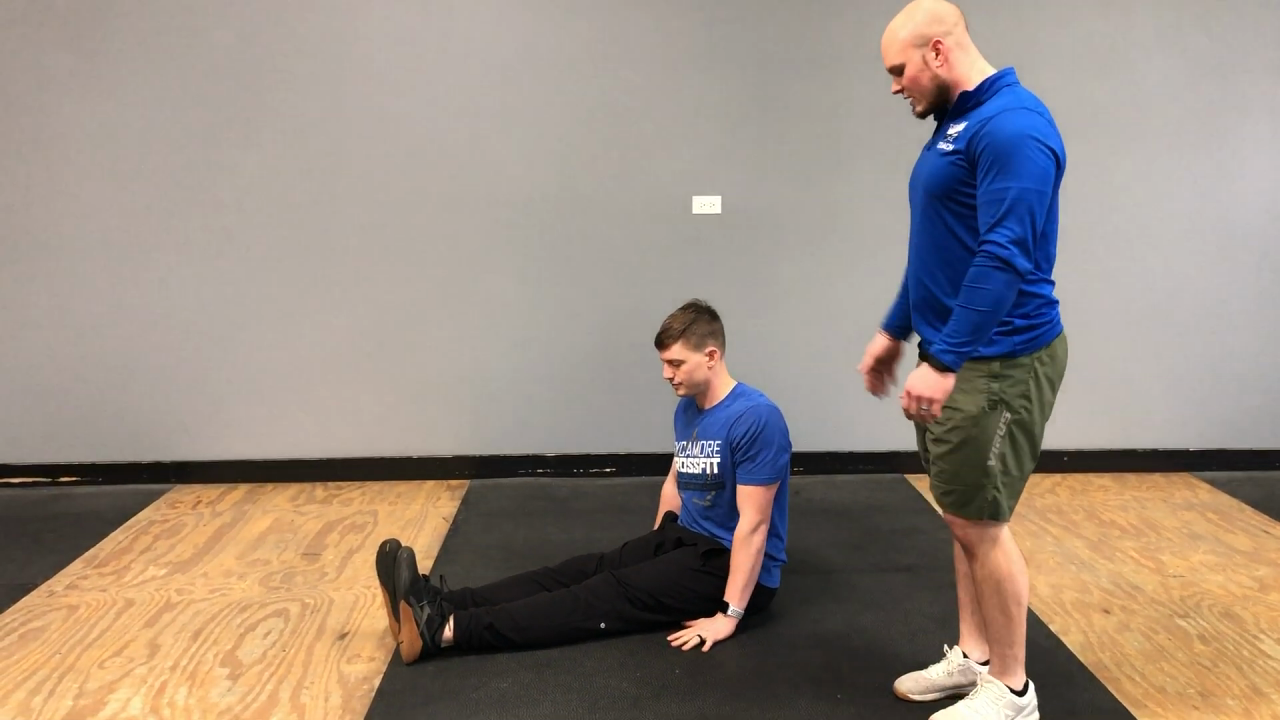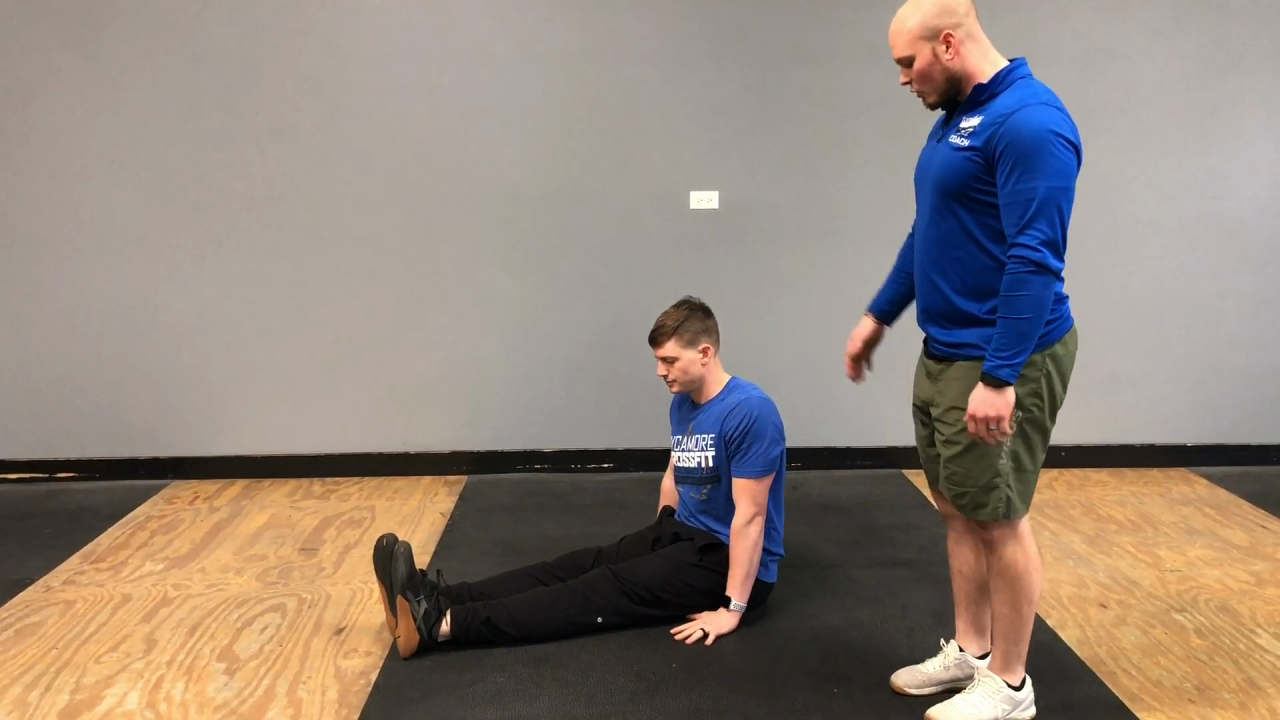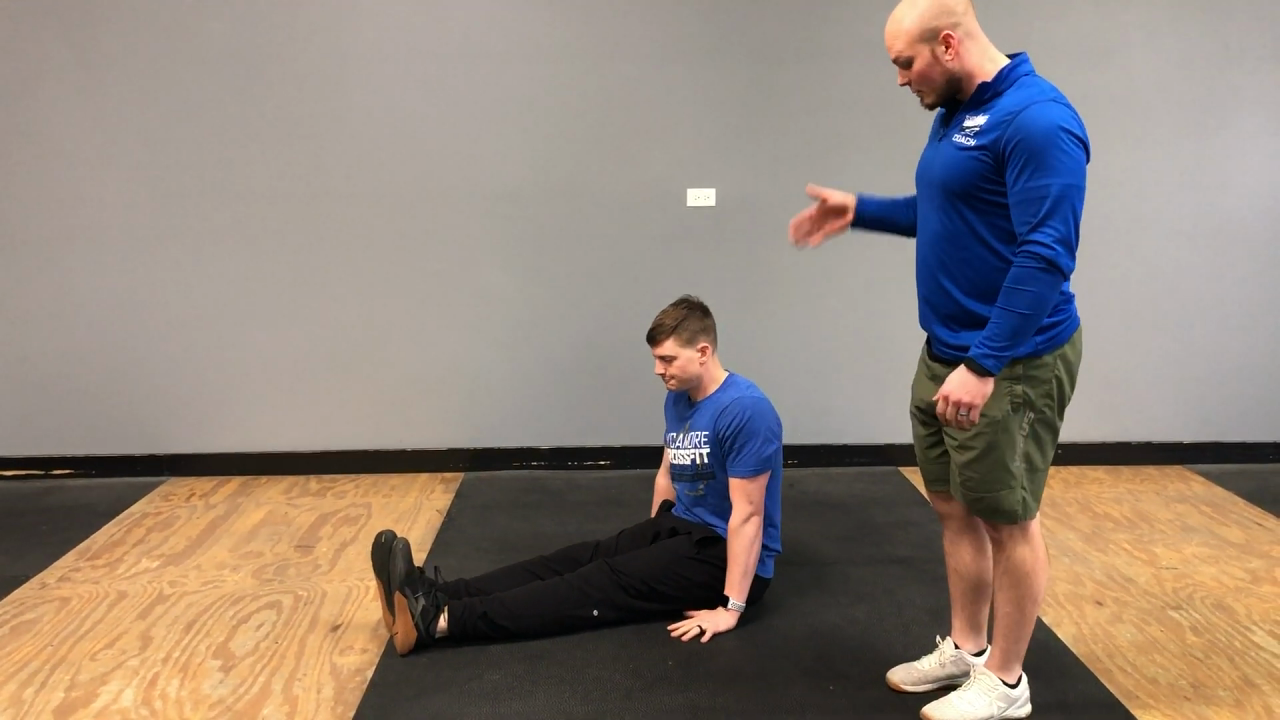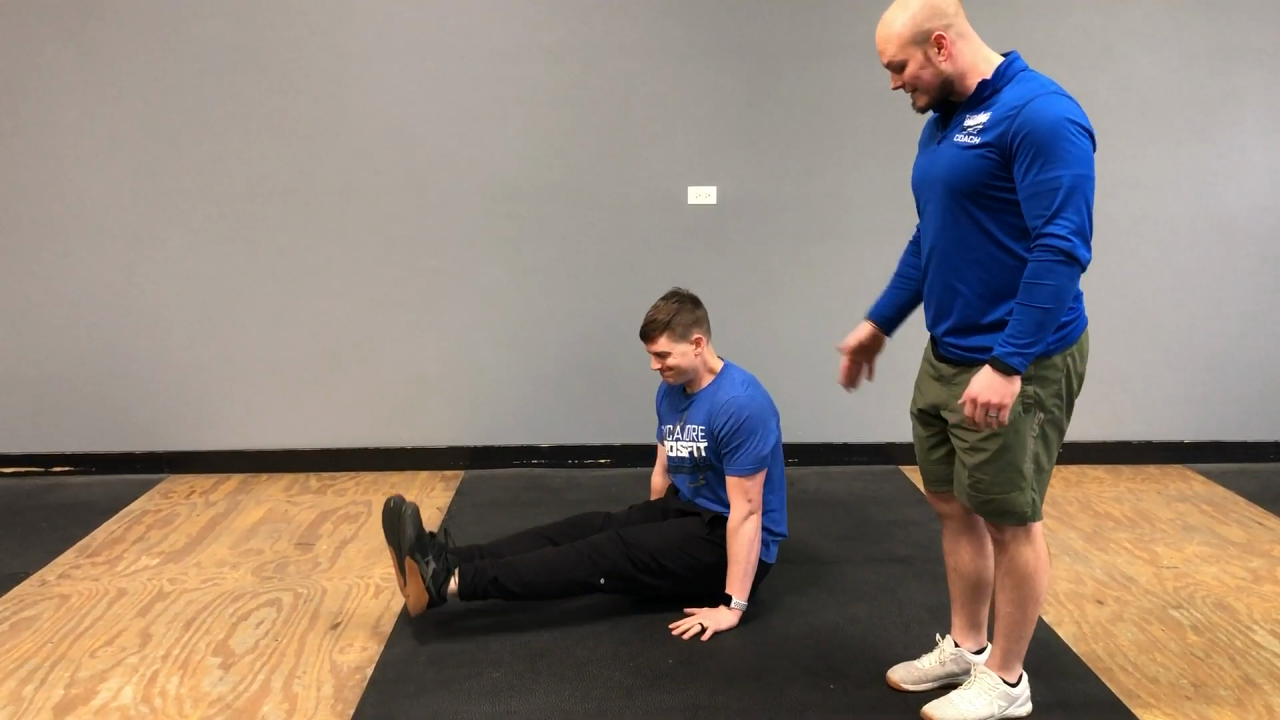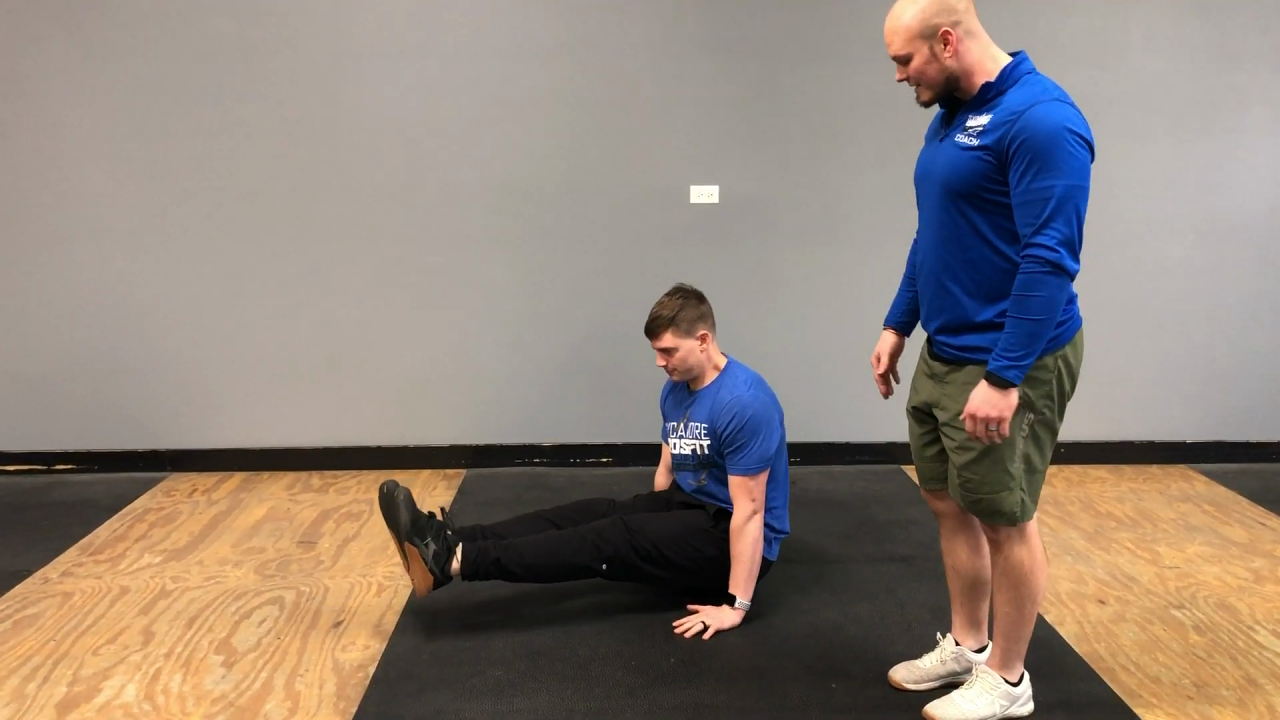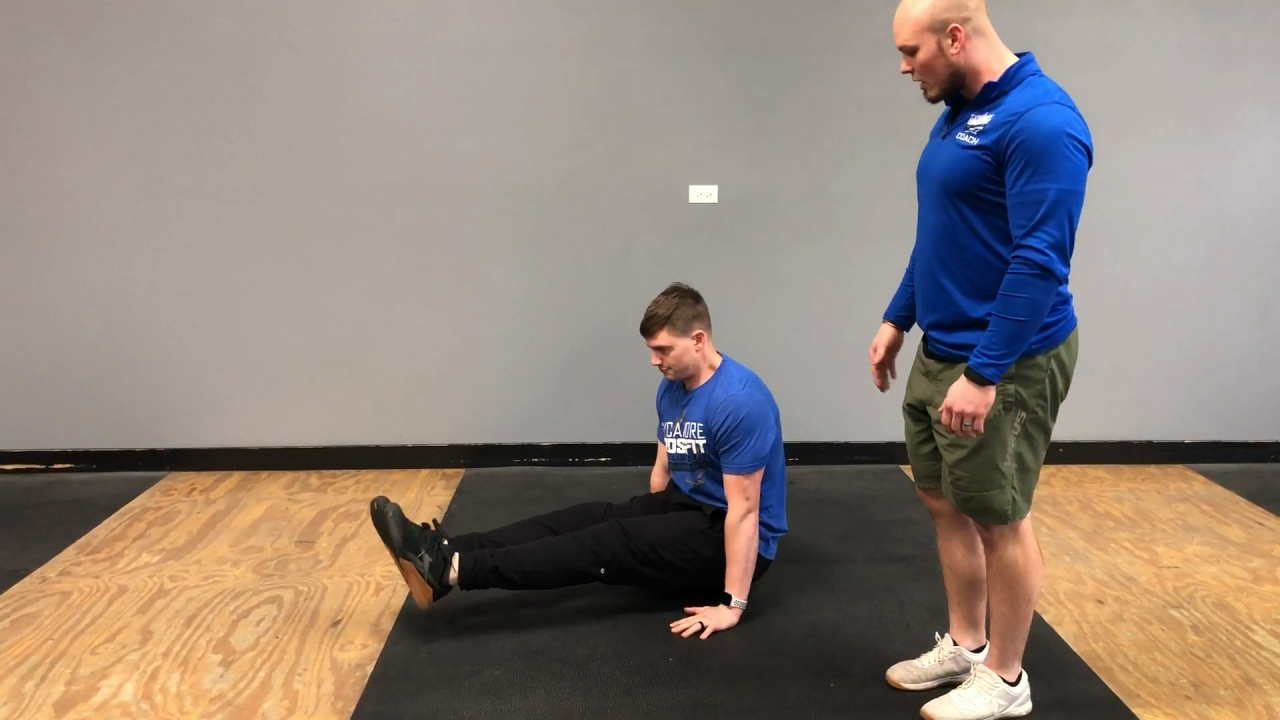
dt=0.4s
person 1, frame 1
left shoulder: (1012, 127)
right shoulder: (954, 125)
left elbow: (1004, 258)
left wrist: (945, 360)
right wrist: (892, 329)
left hip: (997, 363)
right hip: (948, 358)
left knee: (980, 522)
right knee: (961, 513)
right ankle: (973, 655)
person 1, frame 2
left shoulder: (1029, 122)
right shoulder: (954, 117)
left elbow: (1034, 260)
left wrist: (998, 376)
right wrist: (879, 314)
left hip: (1001, 364)
right hip: (943, 354)
left knee: (997, 519)
right knee: (957, 508)
right ankle: (968, 650)
person 1, frame 3
left shoulder: (1038, 120)
right shoulder: (955, 115)
left elbow: (1045, 257)
left wrist: (985, 364)
right wrist: (859, 210)
left hip: (1010, 365)
right hip: (944, 352)
left knee: (1007, 519)
right knee: (954, 506)
right ankle: (964, 648)
person 1, frame 4
left shoulder: (1041, 115)
right shoulder: (941, 123)
left elbow: (1060, 250)
left wrist: (1008, 364)
right wrist: (879, 322)
left hip: (1015, 363)
right hip: (946, 356)
left knee: (1010, 519)
right knee: (954, 505)
right ankle: (965, 646)
person 1, frame 5
left shoulder: (1041, 120)
right shoulder: (949, 118)
left elbow: (1050, 260)
left wrist: (1002, 376)
right wrist: (897, 325)
left hip: (1008, 364)
right hip: (943, 354)
left knee: (1005, 519)
right knee: (948, 503)
right ankle: (966, 645)
person 1, frame 6
left shoulder: (1039, 122)
right shoulder: (958, 114)
left elbow: (1039, 262)
left wrist: (982, 373)
right wrist: (896, 323)
left hip: (1001, 365)
right hip: (939, 352)
left knee: (998, 517)
right knee: (943, 501)
right ankle: (964, 645)
person 2, frame 1
left shoulder: (755, 419)
right shoulder: (688, 409)
left elbow: (754, 523)
left wrist: (729, 614)
right wrist: (654, 553)
left hip: (733, 565)
right hip: (688, 538)
left knee: (611, 595)
right knee: (586, 571)
left ankle: (444, 630)
right ankle: (442, 606)
person 2, frame 2
left shoulder: (749, 411)
right shoulder: (684, 404)
left elbow: (749, 515)
left wrist: (732, 608)
right wrist: (655, 546)
left hip: (729, 560)
right hip: (686, 533)
left knee: (607, 590)
right knee: (580, 565)
left ankle: (441, 624)
right ankle: (438, 602)
person 2, frame 3
left shoulder: (745, 410)
right shoulder: (679, 399)
left elbow: (748, 514)
left wrist: (731, 608)
right wrist: (649, 545)
left hip: (726, 557)
right hip: (685, 529)
left knee: (603, 583)
right knee: (579, 558)
left ankle: (438, 620)
right ankle: (437, 598)
person 2, frame 4
left shoulder: (740, 404)
right shoulder: (671, 392)
left elbow: (745, 511)
right elbow: (663, 472)
left wrist: (732, 606)
right wrist: (653, 530)
left hip: (729, 543)
right hip: (689, 513)
left knee: (610, 552)
right knee: (590, 527)
left ankle: (448, 582)
right ankle: (445, 565)
person 2, frame 5
left shoulder: (744, 403)
right shoulder: (677, 389)
left elbow: (749, 510)
left wrist: (736, 605)
right wrist: (655, 526)
left hip: (730, 540)
right hip: (692, 507)
left knee: (613, 538)
right knee: (592, 514)
left ankle: (453, 559)
right ankle: (448, 545)
person 2, frame 6
left shoulder: (740, 402)
right shoulder: (672, 389)
left elbow: (744, 509)
right elbow: (664, 468)
left wrist: (733, 605)
right wrist: (653, 525)
left hip: (729, 537)
right hip: (689, 506)
left knee: (611, 542)
right knee: (590, 517)
left ankle: (451, 570)
right ankle: (445, 555)
